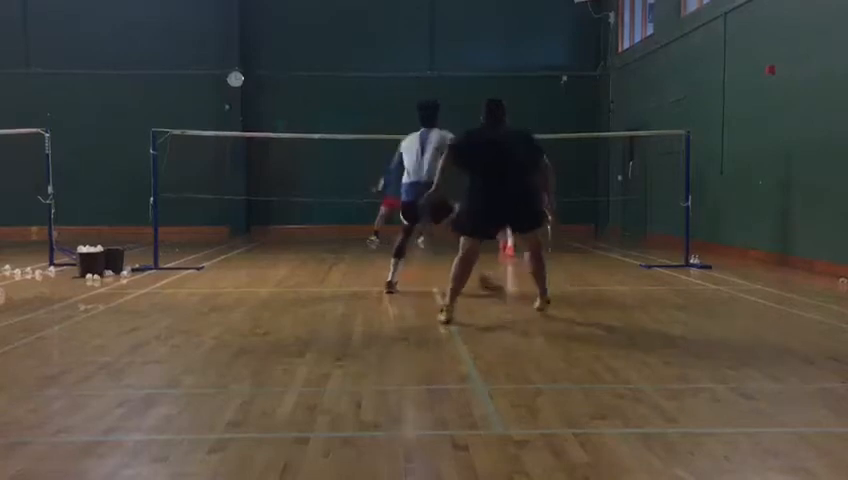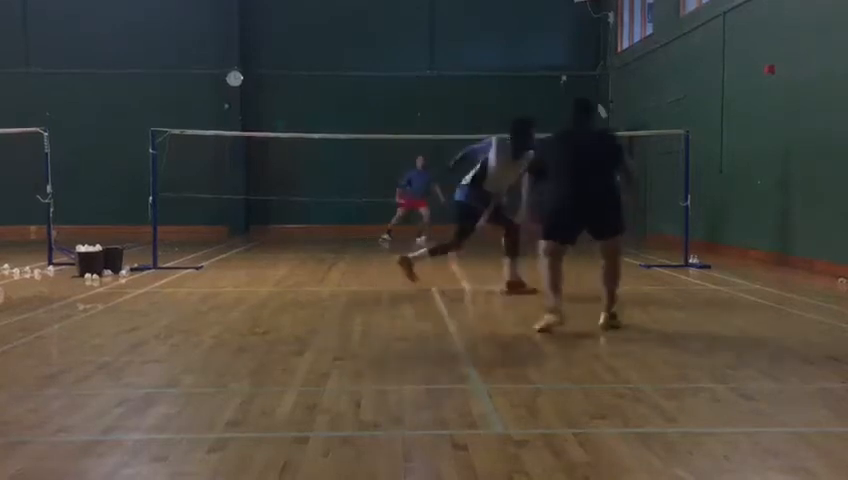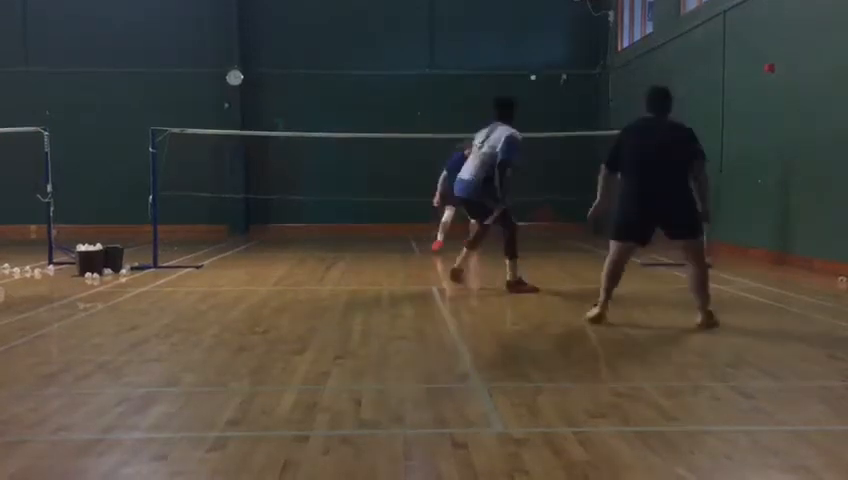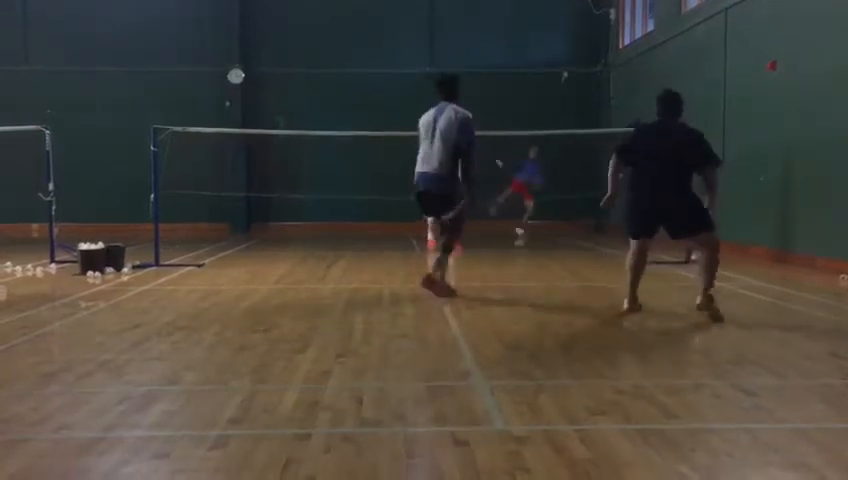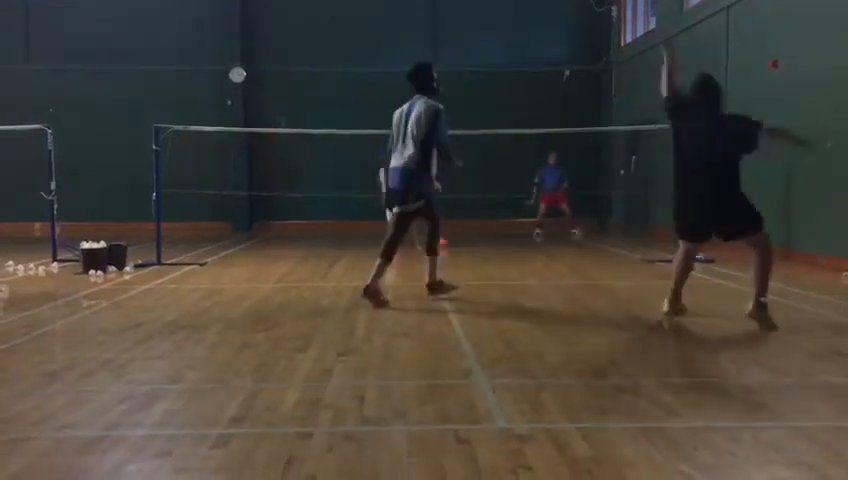
dt=0.5s
person 1, frame 1
left shoulder: (471, 138)
right shoulder: (522, 137)
left elbow: (448, 158)
right elbow: (543, 165)
left wrist: (436, 188)
right wrist: (547, 193)
left hip: (484, 200)
right hip: (522, 199)
left knee: (467, 255)
right knee: (535, 248)
left ankle: (448, 308)
right ankle: (543, 298)
person 1, frame 2
left shoulder: (553, 143)
right shoulder: (605, 138)
left elbow: (534, 176)
right elbow: (623, 169)
right wrist: (631, 184)
left hip: (563, 204)
right hip: (603, 201)
left knee: (548, 256)
right knee: (611, 256)
left ankle: (554, 309)
right ankle: (608, 313)
person 1, frame 3
left shoulder: (629, 133)
right shoulder: (683, 133)
left elbow: (609, 169)
right elbow: (697, 170)
left wrist: (602, 201)
right wrist: (704, 203)
left hip: (635, 204)
right hip: (677, 204)
left knee: (617, 255)
right knee: (696, 257)
left ankle: (601, 306)
right ankle: (704, 312)
person 1, frame 4
left shoulder: (640, 134)
right shoulder: (693, 136)
left elbow: (617, 161)
right elbow: (709, 171)
left wrist: (612, 191)
right wrist: (711, 200)
left hip: (641, 199)
right hip: (678, 199)
left knee: (638, 248)
right knee: (710, 245)
left ankle: (631, 299)
right ankle: (706, 295)
person 1, frame 5
left shoulder: (682, 115)
right shoulder: (733, 124)
left elbow: (667, 89)
right elbow: (766, 132)
left wrist: (667, 58)
right wrist: (795, 139)
left hip: (689, 202)
right hip: (727, 201)
left knee: (687, 249)
right knee: (762, 247)
left ankle: (672, 300)
right ankle: (758, 304)
person 2, frame 1
left shoulder: (407, 141)
right shoulder: (446, 137)
left elbow: (395, 166)
left hip: (410, 192)
right hip: (431, 191)
left knee: (406, 234)
left ankle: (391, 280)
person 2, frame 2
left shoulder: (528, 157)
right shoulder: (495, 144)
right elbow: (465, 154)
right wrist: (450, 169)
left hip: (487, 199)
right hip: (471, 195)
right knee: (512, 229)
left ankle: (410, 259)
right ankle: (513, 281)
person 2, frame 3
left shoulder: (484, 132)
right shoulder: (511, 135)
right elbow: (502, 166)
right wrist: (501, 196)
left hip: (462, 186)
right hip: (478, 188)
left knee: (484, 225)
right knee: (509, 227)
left ankle: (459, 266)
right ankle: (514, 280)
person 2, frame 4
left shoulder: (425, 117)
right shoulder: (462, 116)
right elbow: (466, 155)
right wrist: (470, 186)
left hip: (422, 179)
right hip: (445, 180)
left knee: (445, 228)
right knee: (453, 229)
left ankle: (440, 279)
right ankle: (434, 275)
person 2, frame 5
left shoulder: (400, 111)
right shoulder: (433, 109)
left elbow: (391, 149)
right elbow: (441, 149)
left wrist: (388, 189)
right wrist: (455, 164)
left hip: (398, 174)
right hip: (413, 176)
left knee: (434, 222)
right knee: (398, 230)
left ankle: (433, 281)
right ankle: (372, 285)
